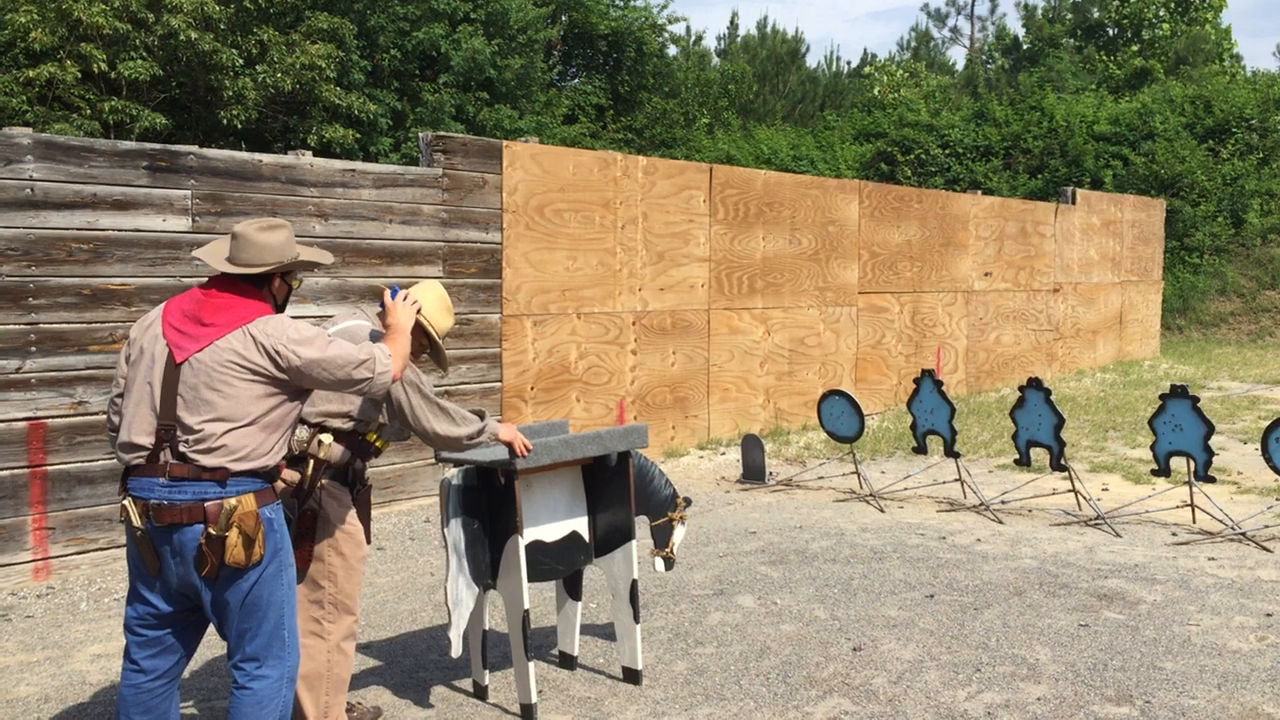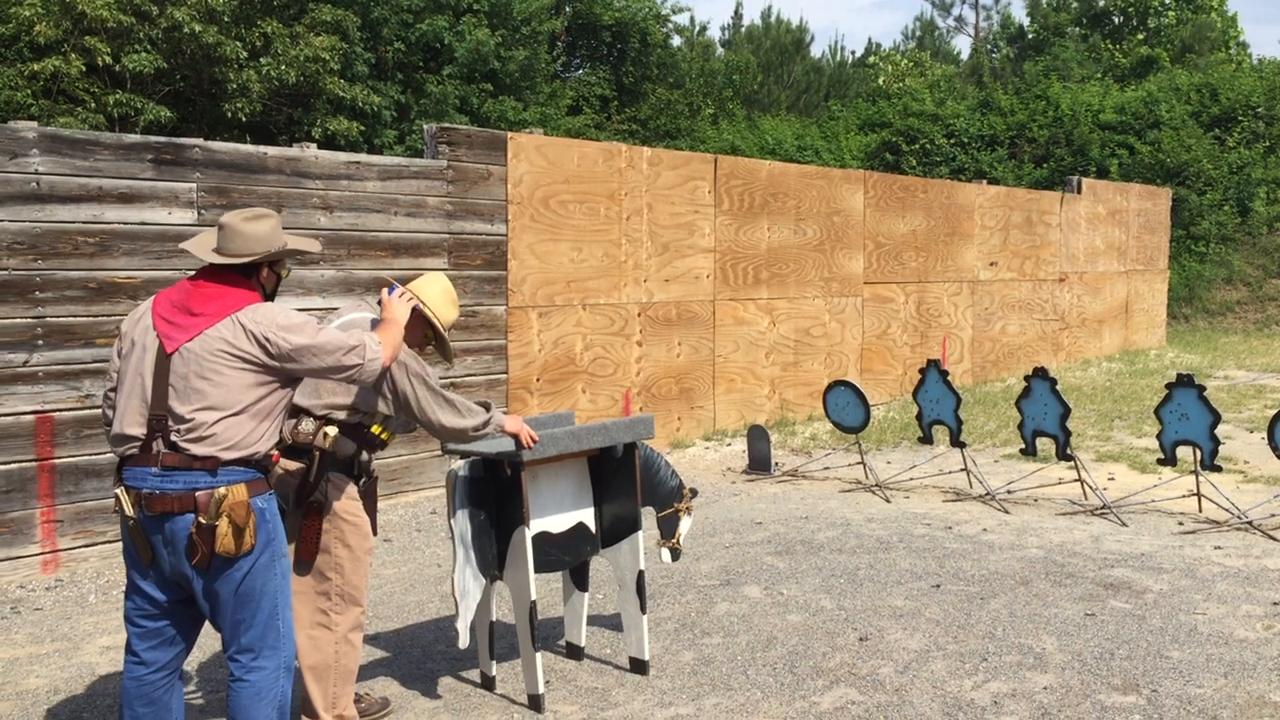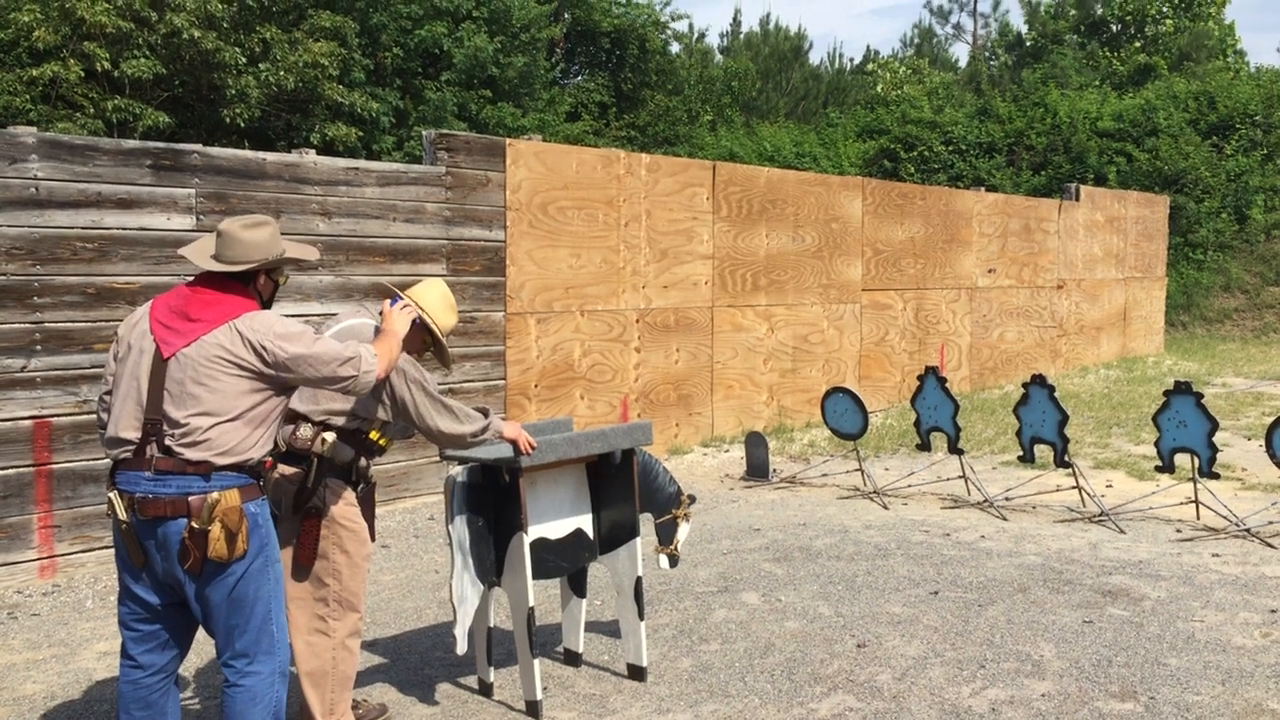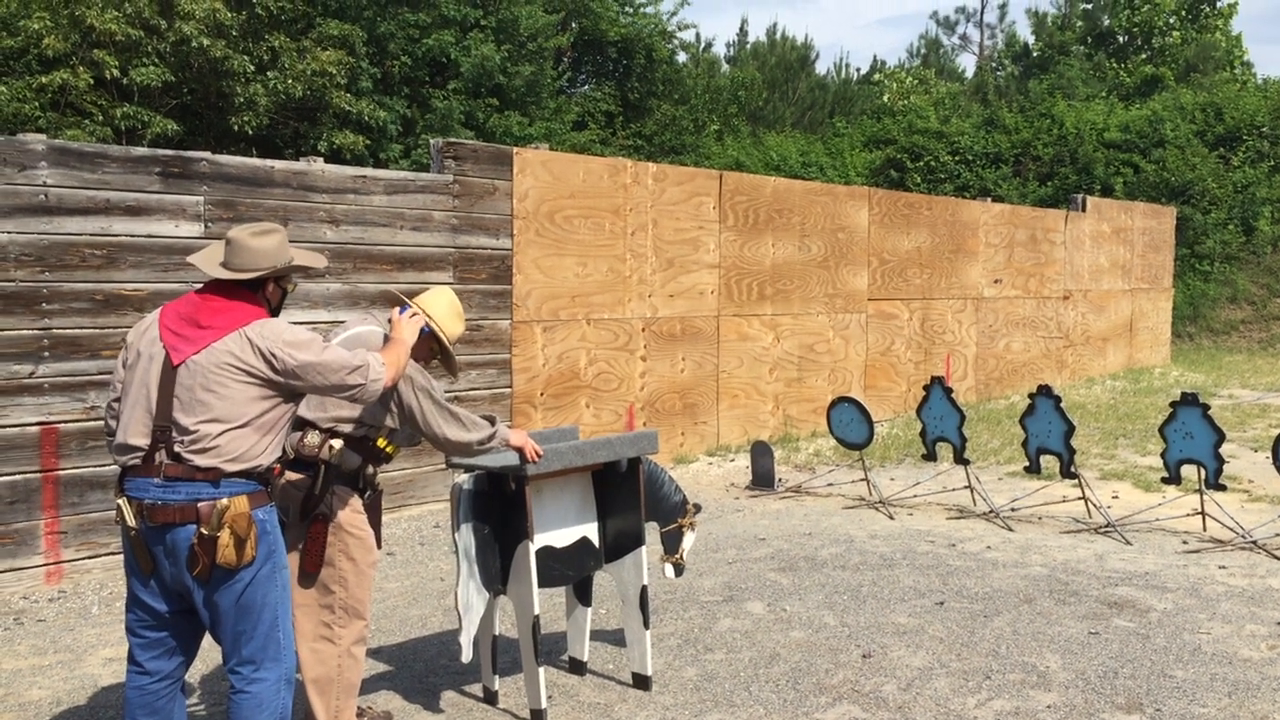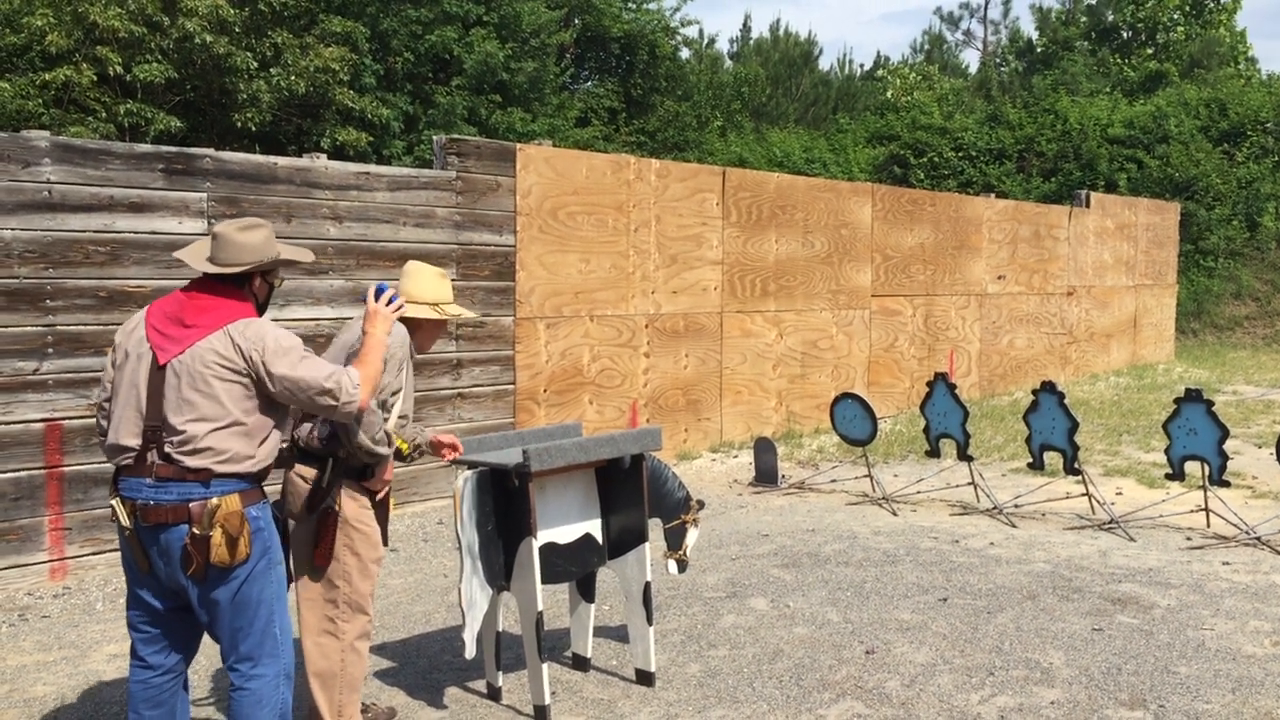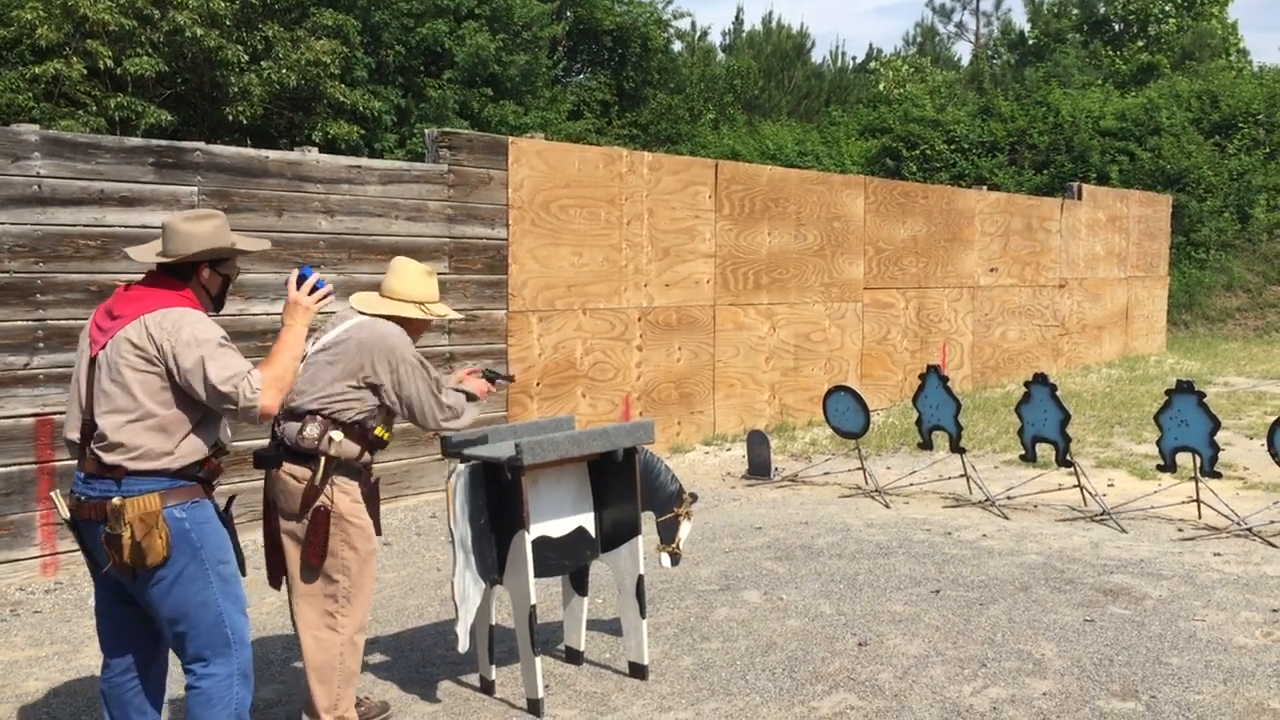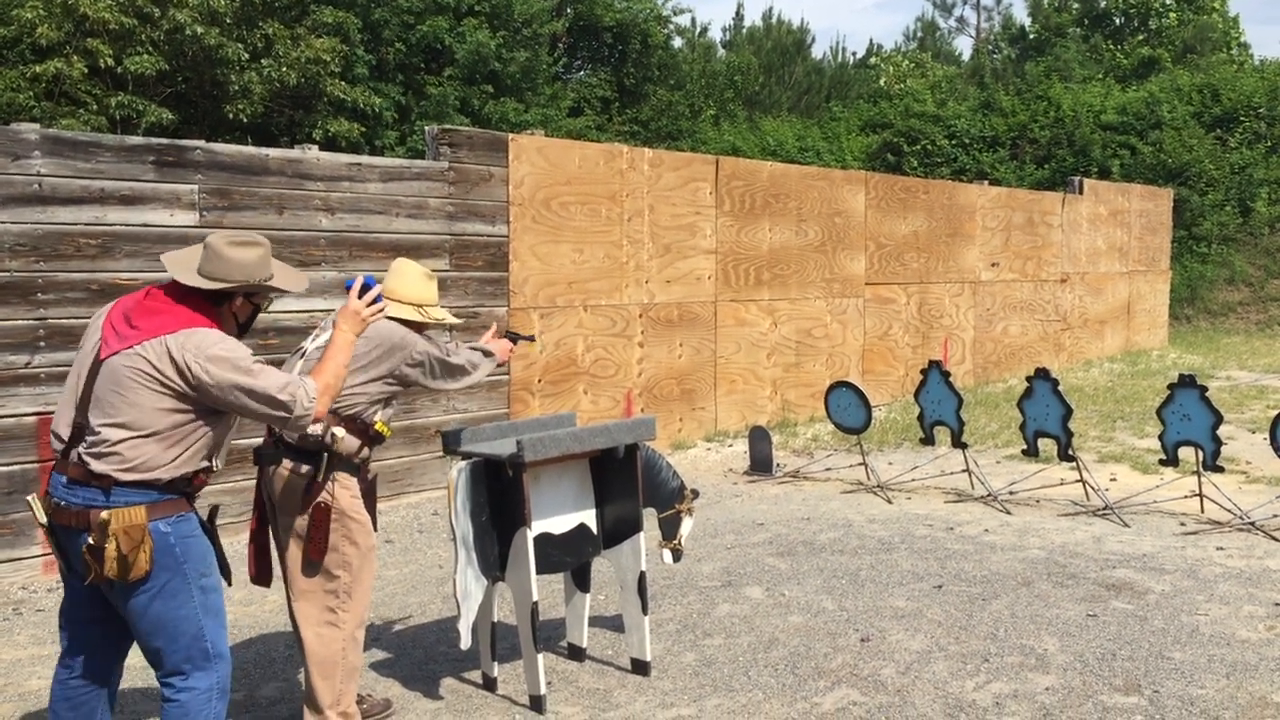
dt=0.7s
person 1, frame 1
left shoulder: (152, 323)
right shoulder: (276, 337)
left elbow: (116, 418)
right elbow: (383, 371)
right wrist: (398, 326)
left hip: (148, 512)
right hip: (228, 515)
left knee: (150, 661)
right knee: (264, 664)
person 1, frame 2
left shoulder: (144, 315)
right shoulder: (265, 325)
left elbow: (112, 409)
right elbow: (372, 357)
right wrist: (393, 319)
left hip: (144, 502)
right hip: (222, 503)
left knee: (151, 652)
right knee: (261, 654)
person 1, frame 3
left shoulder: (141, 319)
right shoulder: (261, 332)
left elbow: (106, 412)
right elbow: (366, 369)
right wrist: (393, 331)
left hip: (135, 503)
right hip: (214, 507)
left knee: (147, 656)
right knee: (256, 660)
person 1, frame 4
left shoulder: (150, 327)
right shoulder: (269, 340)
left elbow: (114, 419)
right elbow: (372, 377)
right wrist: (401, 339)
left hip: (144, 512)
right hip: (222, 517)
left knee: (153, 662)
right knee: (262, 666)
person 1, frame 5
left shoulder: (139, 324)
right shoulder: (254, 337)
left elbow: (107, 415)
right elbow: (352, 396)
right wrist: (376, 331)
left hip: (139, 509)
right hip: (217, 514)
left knee: (156, 657)
right knee: (262, 663)
person 1, frame 6
left shoulder: (114, 315)
right shoulder: (179, 324)
left elbow: (101, 413)
right elbow: (262, 399)
right wrist: (295, 324)
left hip: (103, 505)
right hip: (161, 512)
left knee: (129, 657)
right knee: (220, 660)
person 1, frame 7
left shoulder: (123, 310)
right shoulder: (199, 348)
left elbow: (78, 410)
right elbow: (309, 405)
right wrist: (346, 331)
left hip: (73, 506)
right hip: (138, 521)
left knee: (86, 661)
right knee: (200, 669)
person 2, frame 1
left shoulder: (353, 328)
right shoulder: (378, 348)
left elbow: (404, 414)
right elbow: (433, 419)
right wrist: (494, 429)
left hip: (304, 476)
right hip: (317, 481)
left knee: (318, 604)
right knee: (330, 610)
person 2, frame 2
left shoulder: (357, 319)
left elbow: (415, 405)
right elbow: (439, 412)
right wrist: (499, 421)
left hip: (307, 467)
right hip: (323, 473)
left knee: (321, 596)
right knee: (337, 601)
person 2, frame 3
left shoulder: (355, 324)
right elbow: (439, 418)
right wrist: (498, 427)
left hip: (300, 472)
right hip: (322, 480)
left knee: (318, 603)
right knee: (336, 608)
person 2, frame 4
left shoulder: (363, 332)
left elbow: (418, 418)
right elbow: (443, 424)
right wrist: (505, 435)
left hip: (312, 480)
right hip: (329, 488)
left knee: (325, 610)
right knee: (341, 614)
person 2, frame 5
right shoulder: (391, 336)
left wrist: (422, 442)
right wrist: (382, 461)
left hip: (326, 480)
right hip: (335, 485)
left knee: (334, 606)
right knee: (344, 610)
person 2, frame 6
left shoulder: (353, 324)
right shoulder: (388, 339)
right elbow: (431, 411)
left wrist: (447, 386)
right wrist: (467, 395)
left hip: (298, 470)
right hip: (324, 480)
left knee: (320, 600)
right knee: (340, 602)
person 2, frame 7
right shoulder: (394, 339)
left elbow: (428, 355)
right elbow: (448, 367)
left wrist: (475, 345)
right wrist: (489, 353)
left hip: (289, 466)
right hip: (322, 475)
left knee: (316, 594)
right knee: (340, 599)
